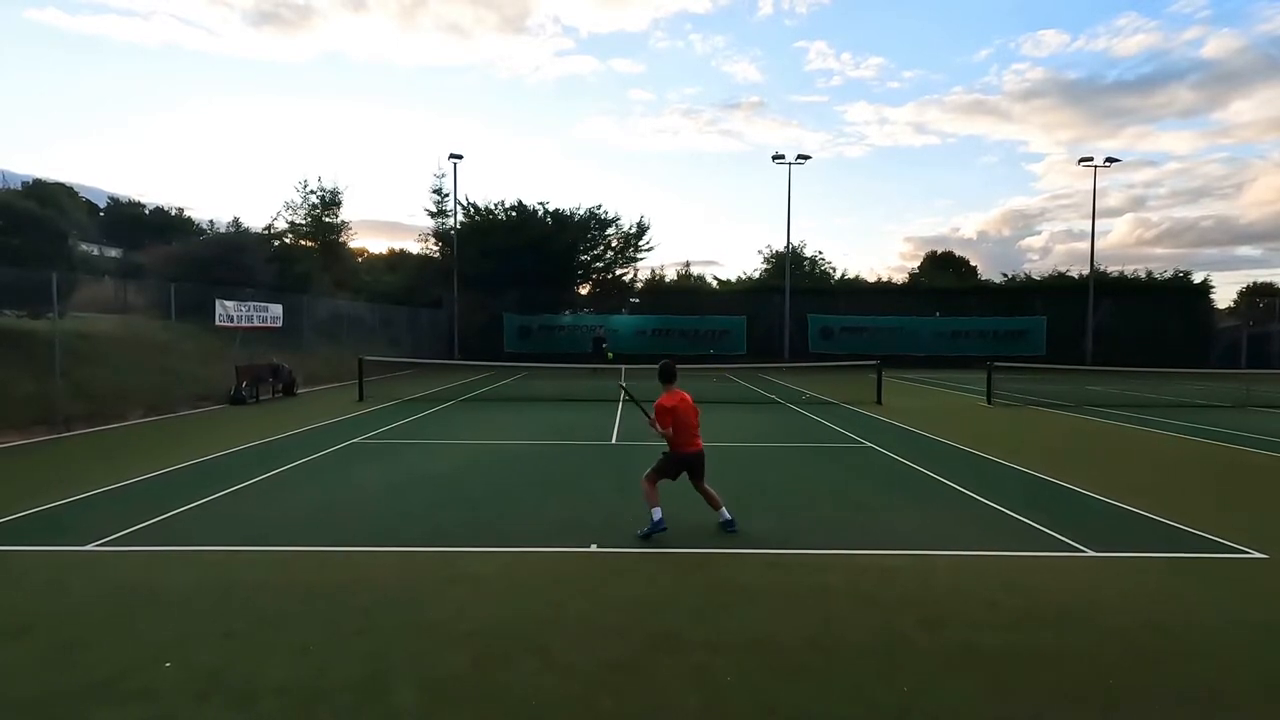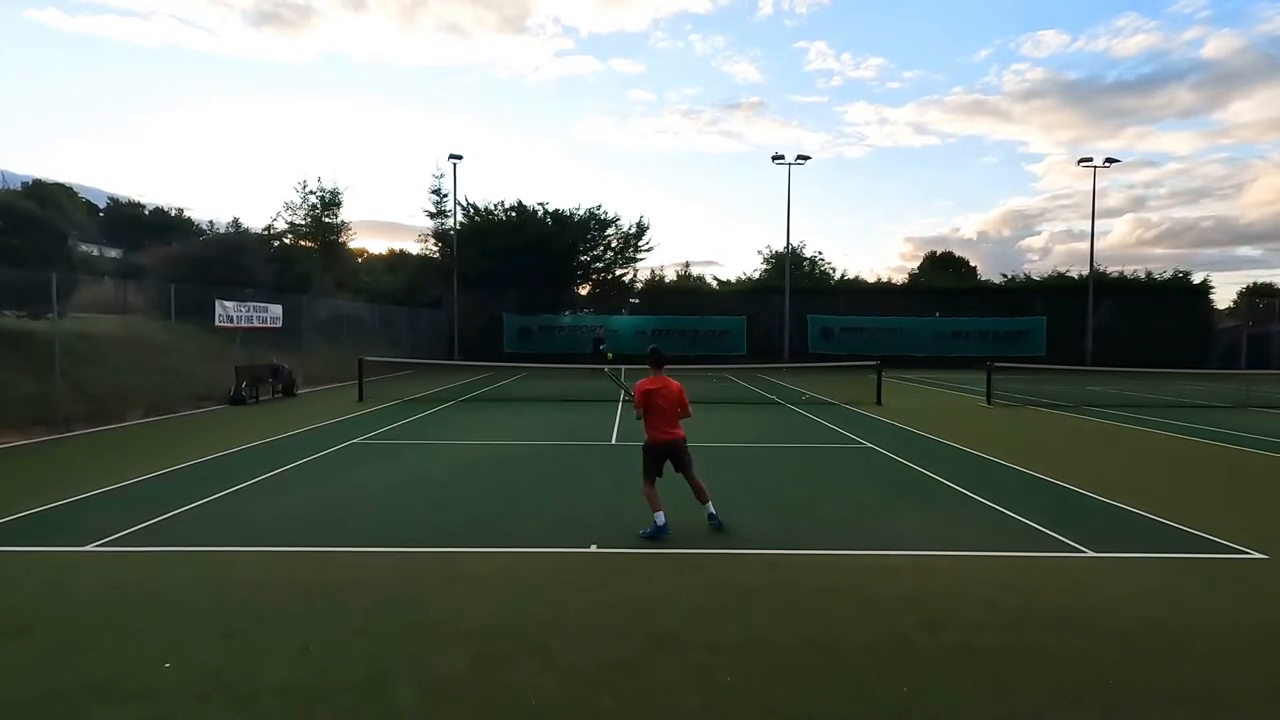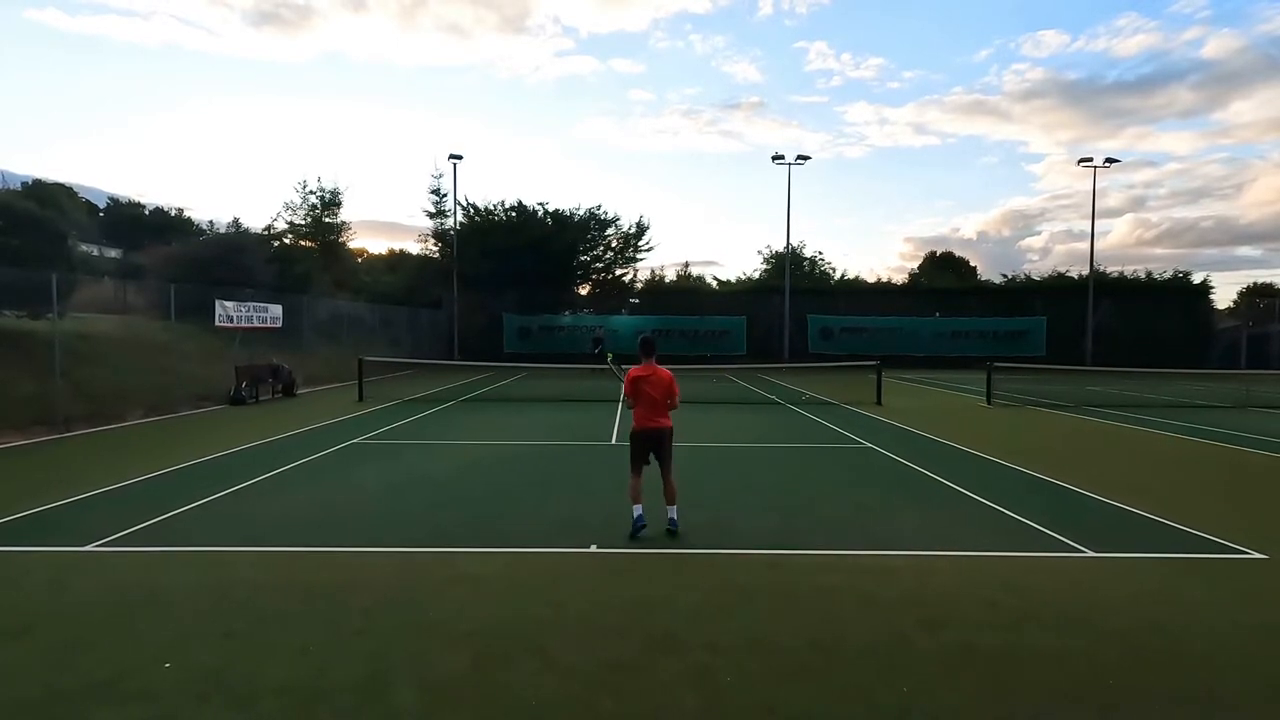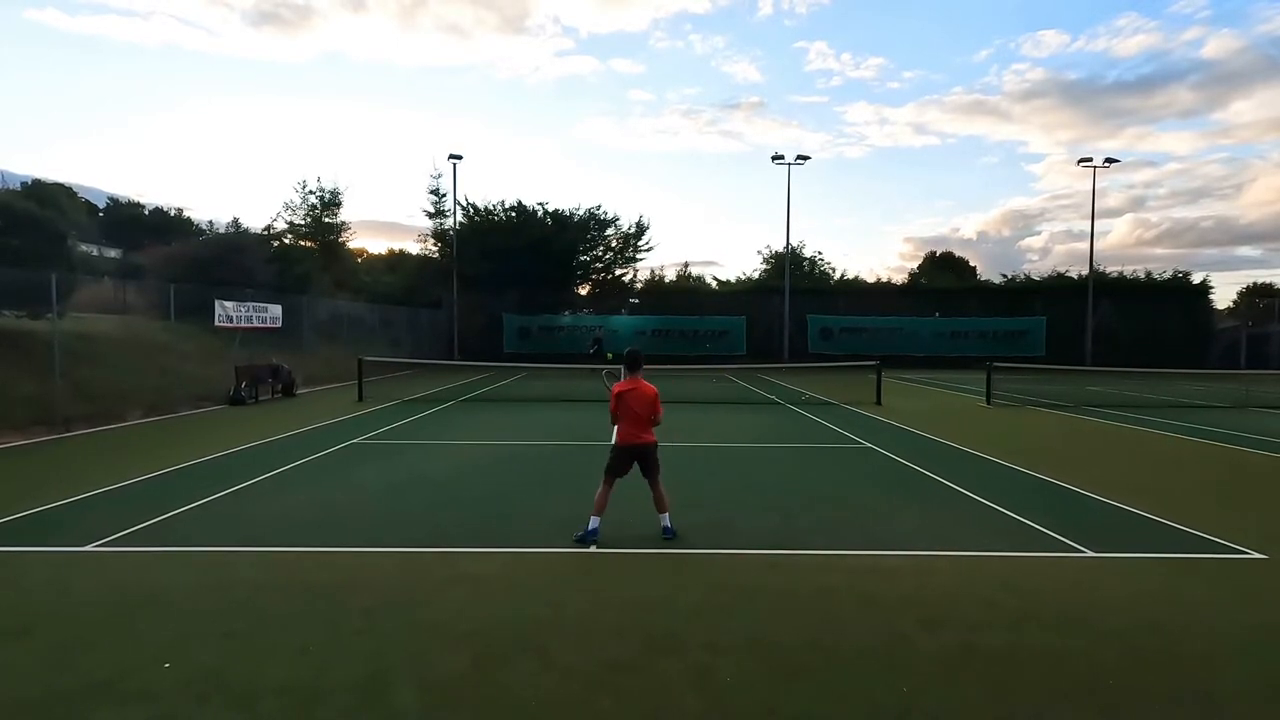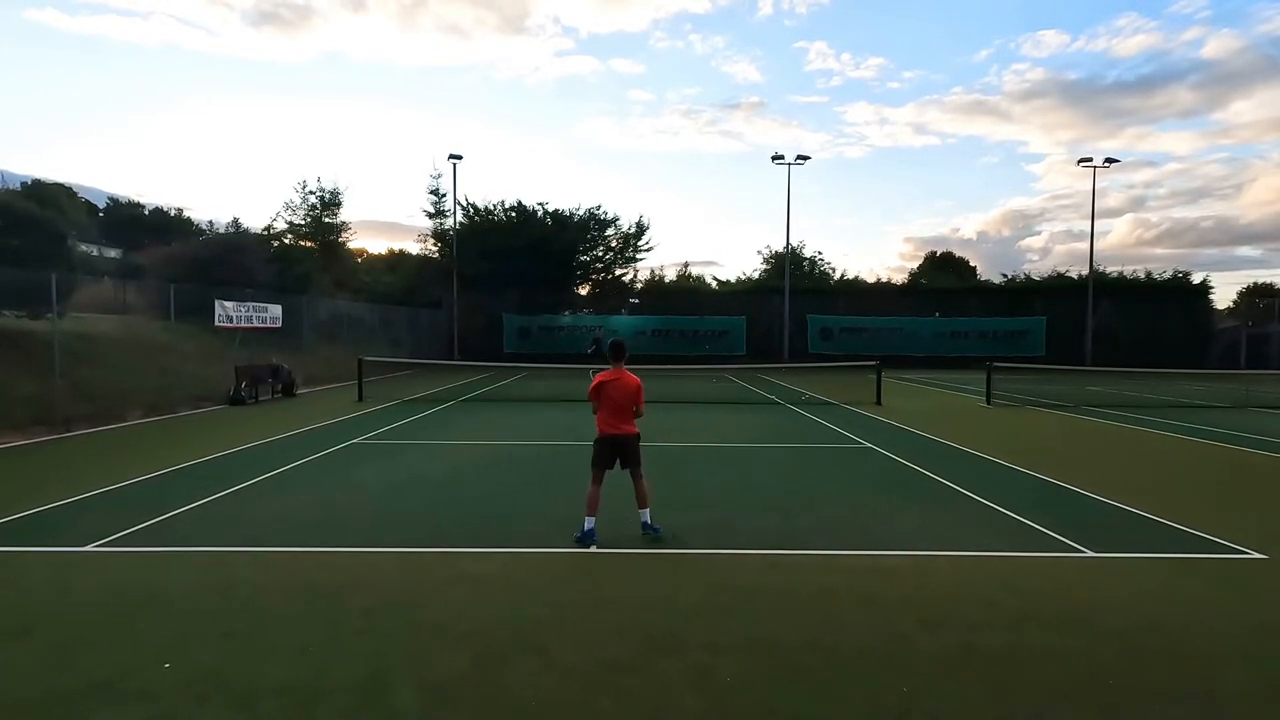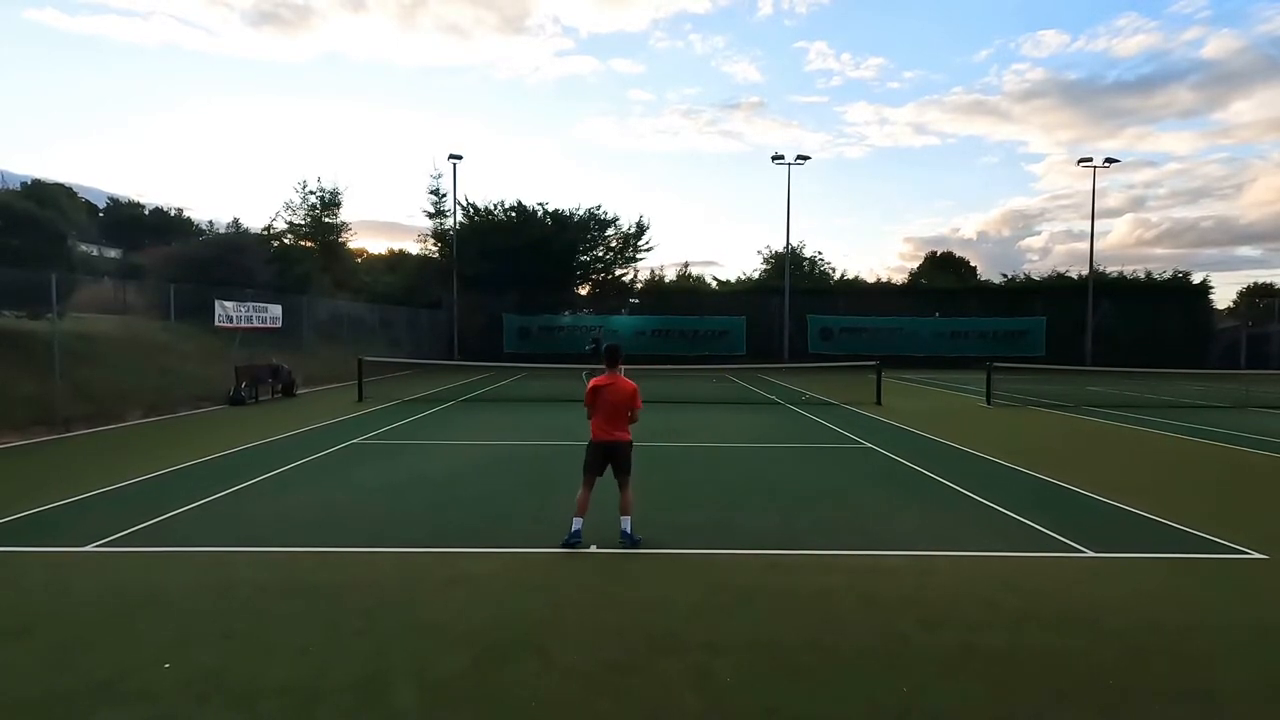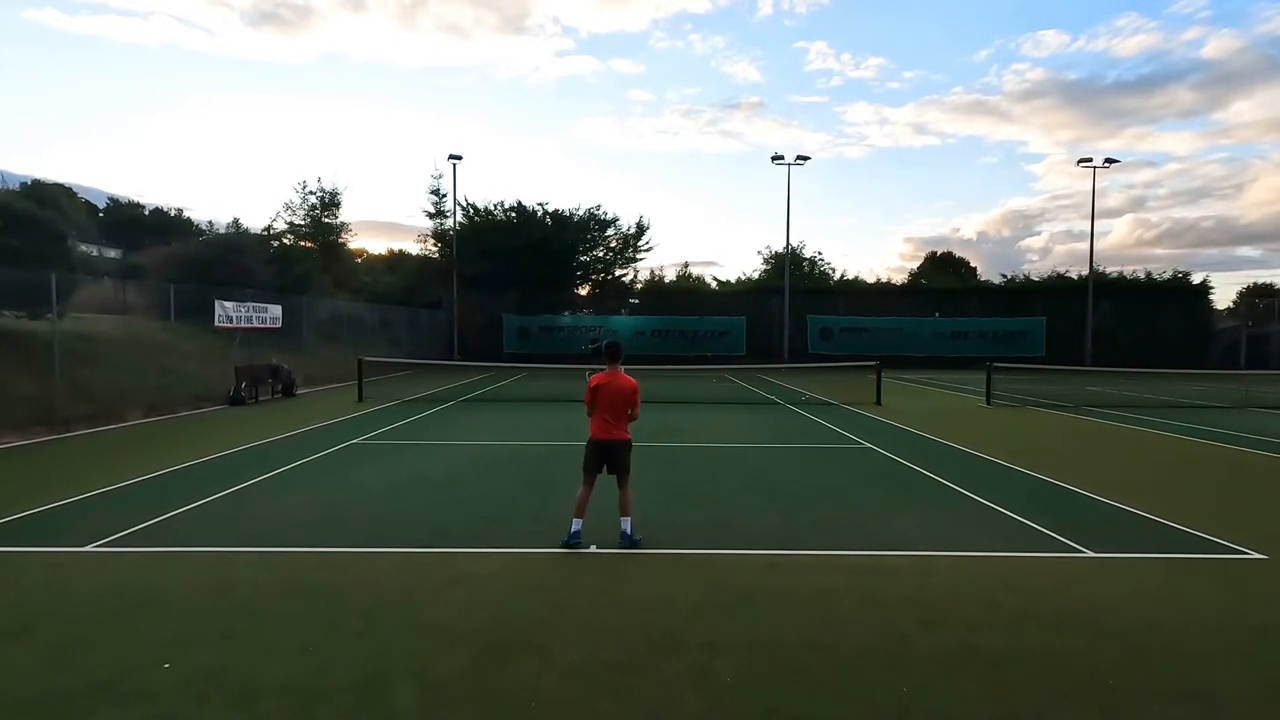
dt=0.2s
person 1, frame 1
left shoulder: (661, 404)
right shoulder: (687, 398)
left elbow: (668, 434)
left wrist: (657, 426)
left hip: (678, 453)
right hip: (697, 451)
left knee: (648, 480)
right knee: (701, 486)
left ankle: (657, 521)
right ankle: (727, 520)
person 1, frame 2
left shoulder: (642, 387)
right shoulder: (676, 386)
left elbow: (640, 415)
right elbow: (687, 413)
left hip: (655, 442)
right hip: (677, 440)
left knee: (648, 483)
right knee: (692, 479)
left ankle: (660, 524)
right ankle: (712, 515)
person 1, frame 3
left shoulder: (633, 375)
right shoulder: (668, 375)
left elbow: (630, 404)
right elbow: (675, 403)
left hip: (641, 431)
right hip: (664, 429)
left knee: (636, 474)
right knee: (667, 475)
left ankle: (638, 516)
right ankle: (672, 519)
person 1, frame 4
left shoulder: (618, 389)
right shoulder: (651, 391)
left elbow: (614, 420)
right elbow: (657, 420)
left hip: (623, 445)
right hip: (647, 444)
left knee: (606, 486)
right knee: (656, 485)
left ankle: (592, 529)
right ankle: (666, 527)
person 1, frame 5
left shoulder: (600, 379)
right shoulder: (635, 382)
left elbow: (595, 410)
right elbow: (640, 412)
left hip: (606, 437)
right hip: (629, 436)
left knee: (596, 482)
right knee: (638, 478)
left ankle: (588, 530)
right ankle: (647, 523)
person 1, frame 6
left shoulder: (594, 384)
right shoulder: (631, 387)
left elbow: (589, 415)
right elbow: (635, 417)
left hip: (599, 441)
right hip: (622, 442)
left knee: (586, 486)
right knee: (625, 487)
left ankle: (576, 531)
right ankle: (626, 531)
person 1, frame 7
left shoulder: (594, 381)
right shoulder: (631, 384)
left elbow: (589, 412)
right elbow: (635, 415)
left hip: (597, 440)
right hip: (620, 441)
left knee: (587, 486)
right knee: (624, 486)
left ankle: (575, 532)
right ankle: (626, 532)
